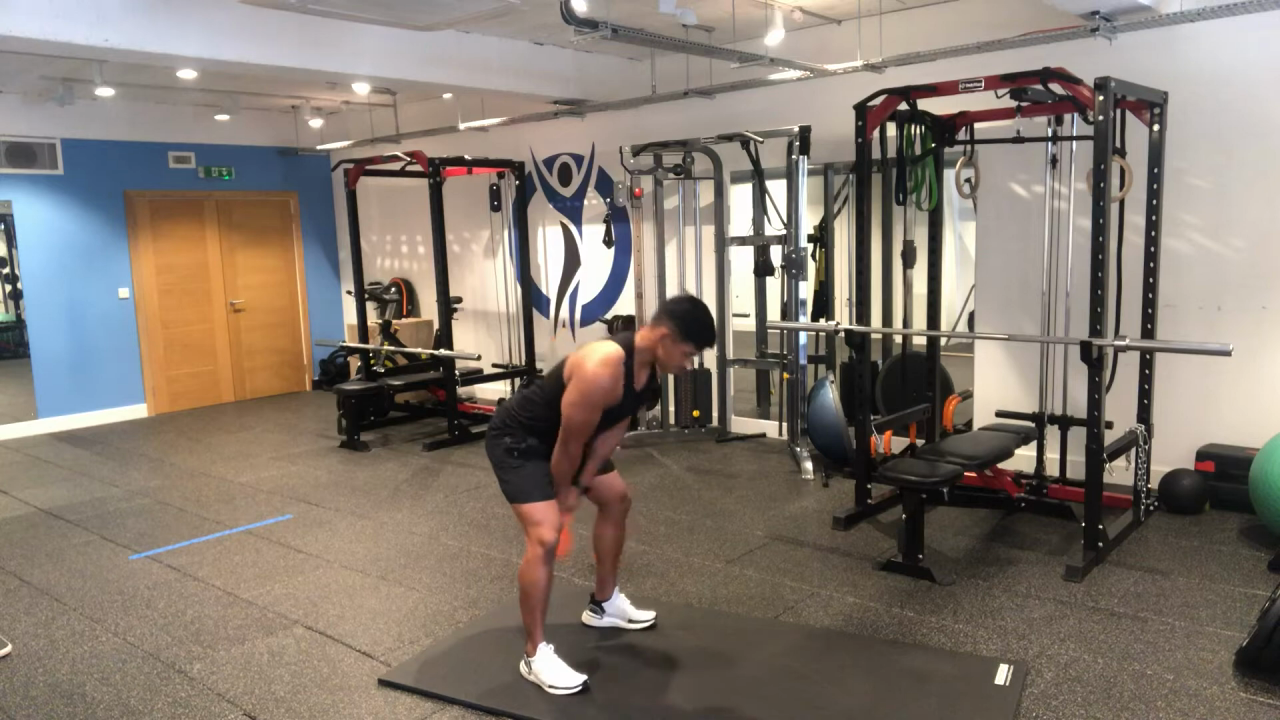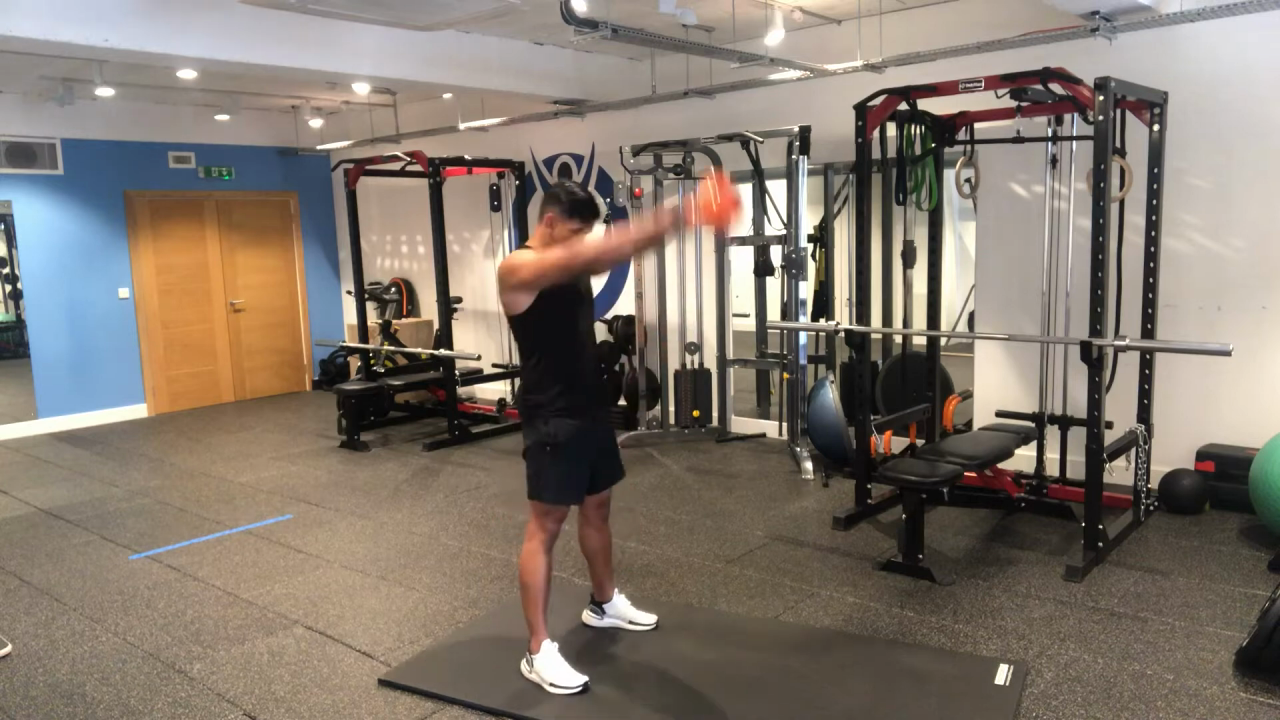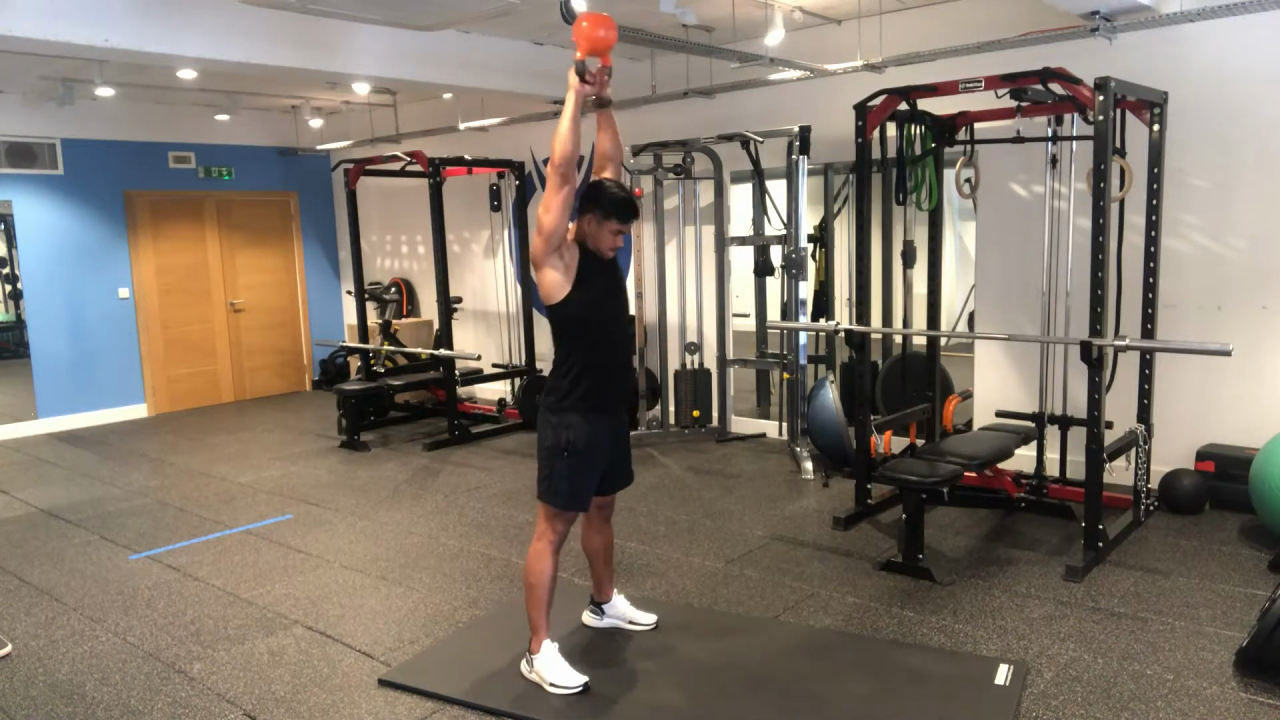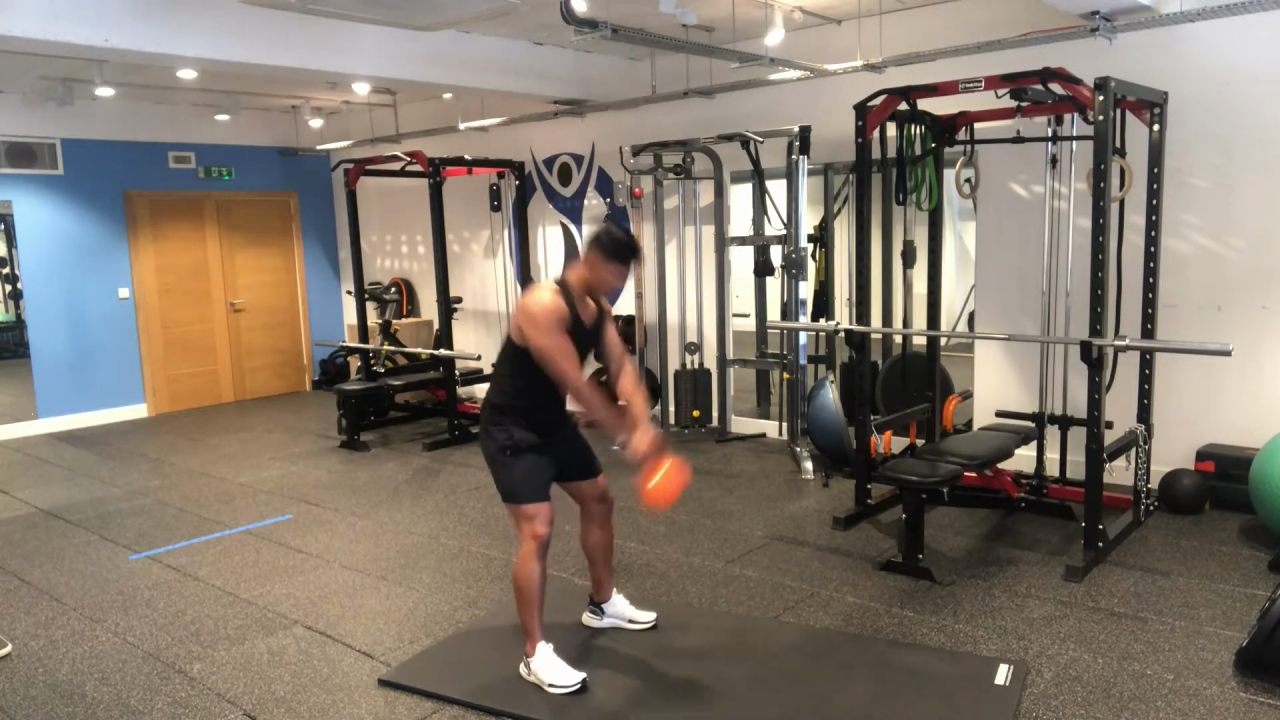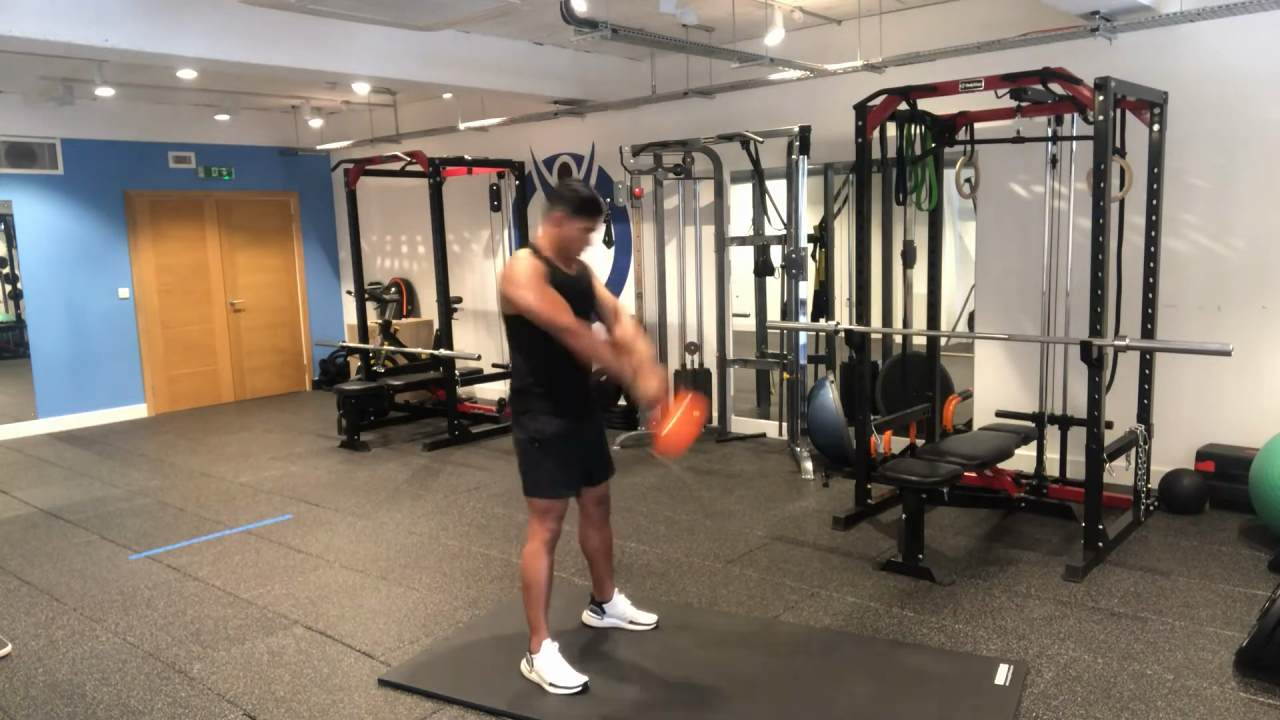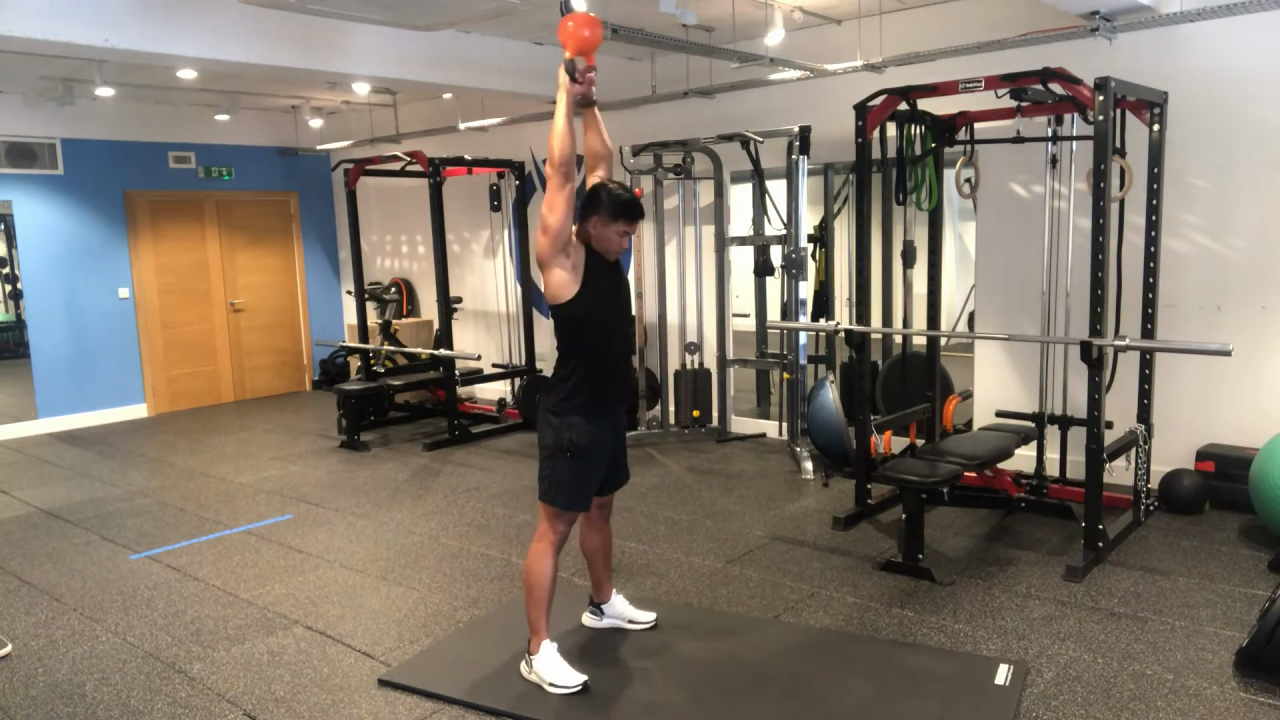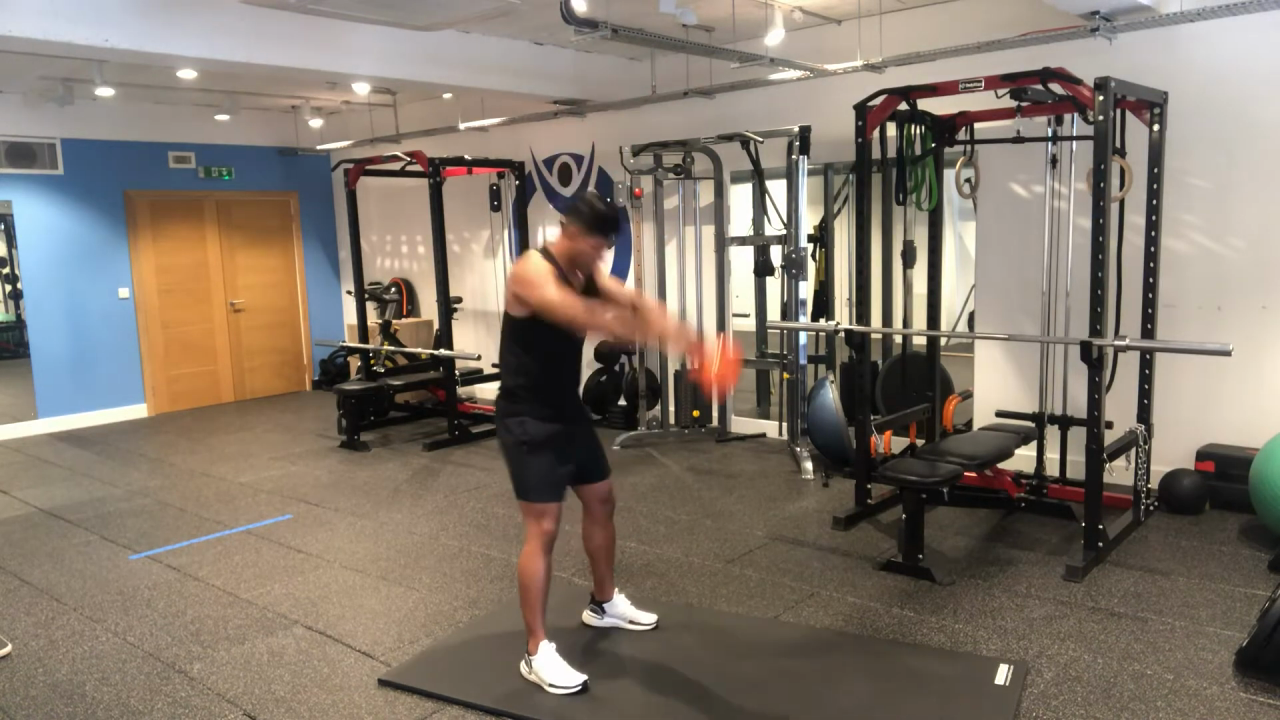
dt=0.7s
person 1, frame 1
left shoulder: (649, 368)
right shoulder: (602, 371)
left elbow: (613, 431)
right elbow: (568, 446)
left wrist: (579, 488)
right wrist: (560, 496)
left hip: (564, 437)
right hip: (517, 439)
left knee: (617, 500)
right knee: (546, 535)
left ankle: (604, 603)
right ankle: (535, 654)
person 1, frame 2
left shoulder: (571, 263)
right shoulder: (520, 268)
left elbow: (612, 252)
right elbow: (584, 257)
left wrist: (664, 225)
right wrist: (655, 223)
left hip: (591, 409)
right hip: (552, 418)
left knee: (597, 508)
right knee: (545, 527)
left ankle: (604, 603)
right ankle: (538, 652)
person 1, frame 3
left shoulder: (601, 252)
right shoulder: (555, 257)
left elbow: (610, 166)
right elbow: (560, 174)
left wrist: (602, 104)
right wrist: (573, 99)
left hip: (610, 410)
right hip: (571, 417)
left knee: (601, 511)
right knee: (554, 528)
left ankle: (604, 604)
right ankle: (538, 652)
person 1, frame 4
left shoulder: (597, 306)
right shoulder: (546, 306)
left elbow: (622, 368)
right elbow: (577, 386)
left wrist: (643, 424)
right wrist: (624, 436)
left hip: (554, 420)
right hip: (511, 427)
left knee: (599, 498)
right knee: (538, 530)
left ankle: (603, 603)
right ankle: (535, 653)
person 1, frame 5
left shoulder: (579, 270)
right shoulder: (523, 272)
left elbow: (619, 323)
right elbow: (573, 335)
left wrist: (651, 370)
right wrist: (635, 379)
left hip: (583, 408)
right hip: (541, 416)
left knee: (597, 503)
right knee: (546, 526)
left ankle: (604, 603)
right ankle: (538, 652)
person 1, frame 6
left shoulder: (605, 253)
right shoulder: (561, 257)
left elbow: (599, 165)
right elbow: (561, 172)
left wrist: (588, 104)
right wrist: (566, 99)
left hip: (608, 413)
right hip: (572, 419)
left knee: (599, 513)
right knee: (555, 528)
left ankle: (603, 603)
right ankle: (538, 652)
person 1, frame 7
left shoulder: (587, 270)
right shoulder: (532, 272)
left elbow: (635, 303)
right elbow: (590, 319)
left wrist: (679, 330)
right wrist: (664, 334)
left hip: (569, 412)
right hip: (527, 420)
left knee: (601, 503)
right knee: (544, 528)
left ankle: (604, 605)
right ankle: (537, 653)
